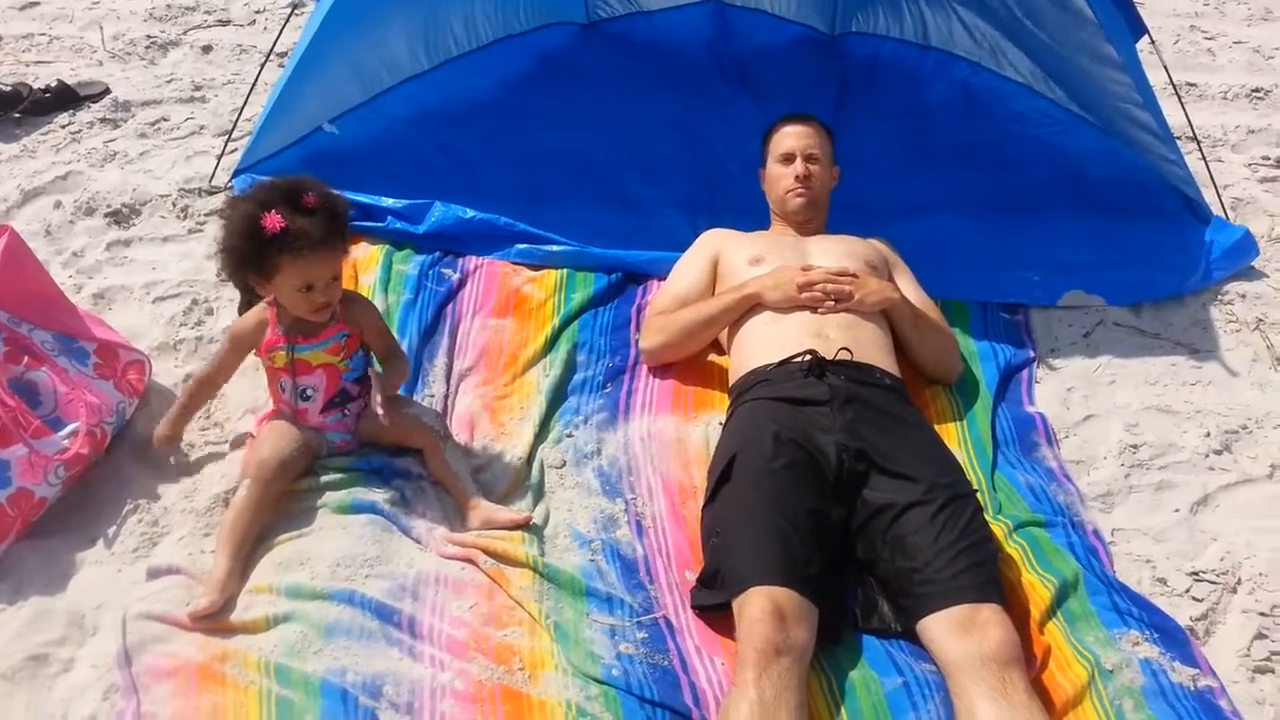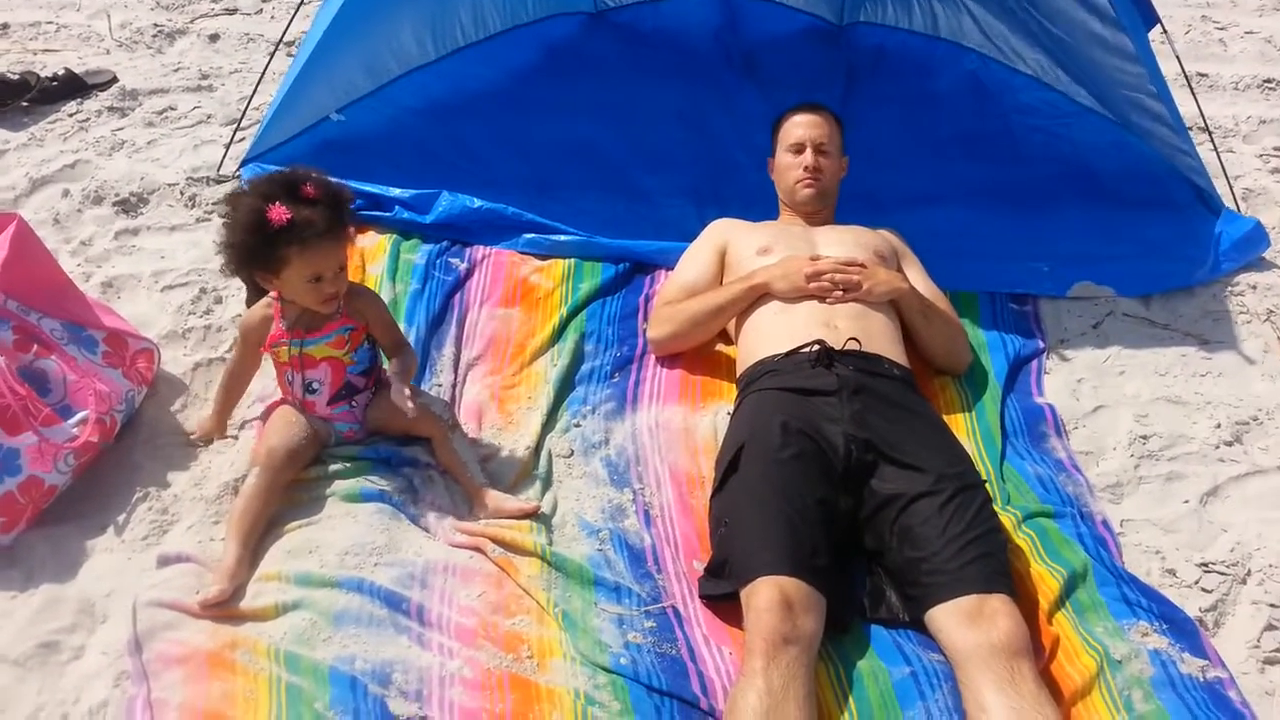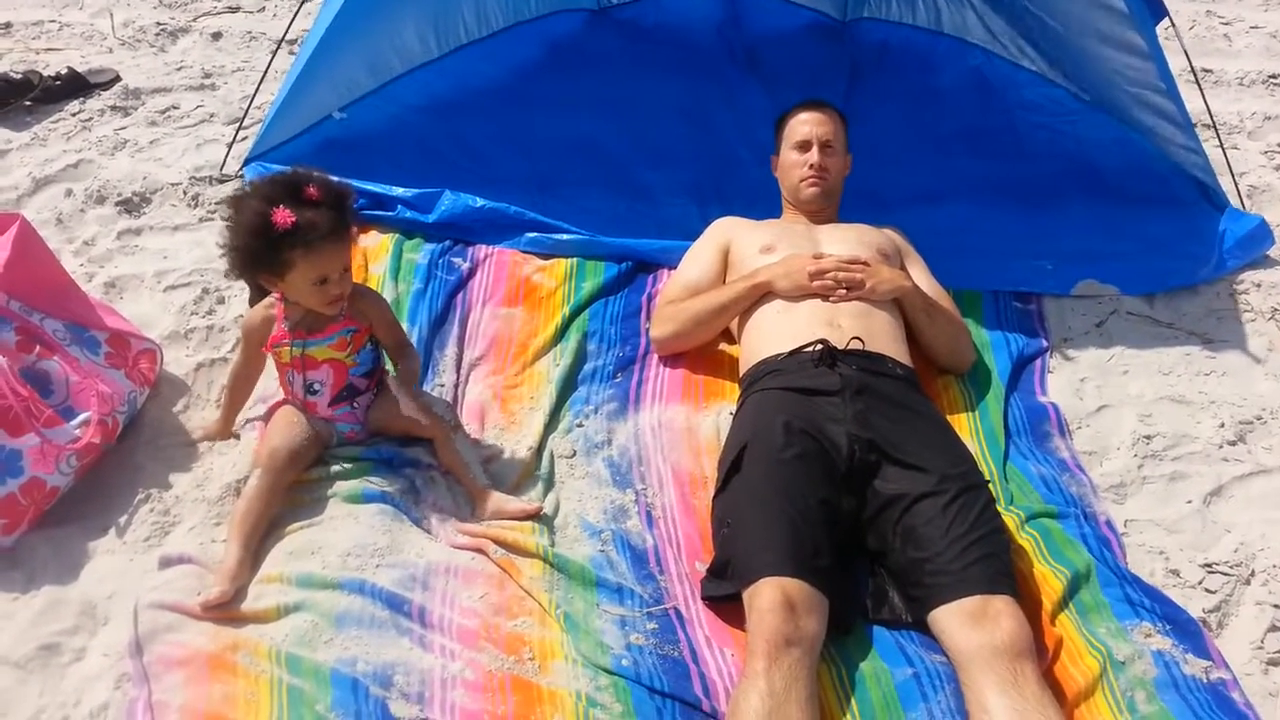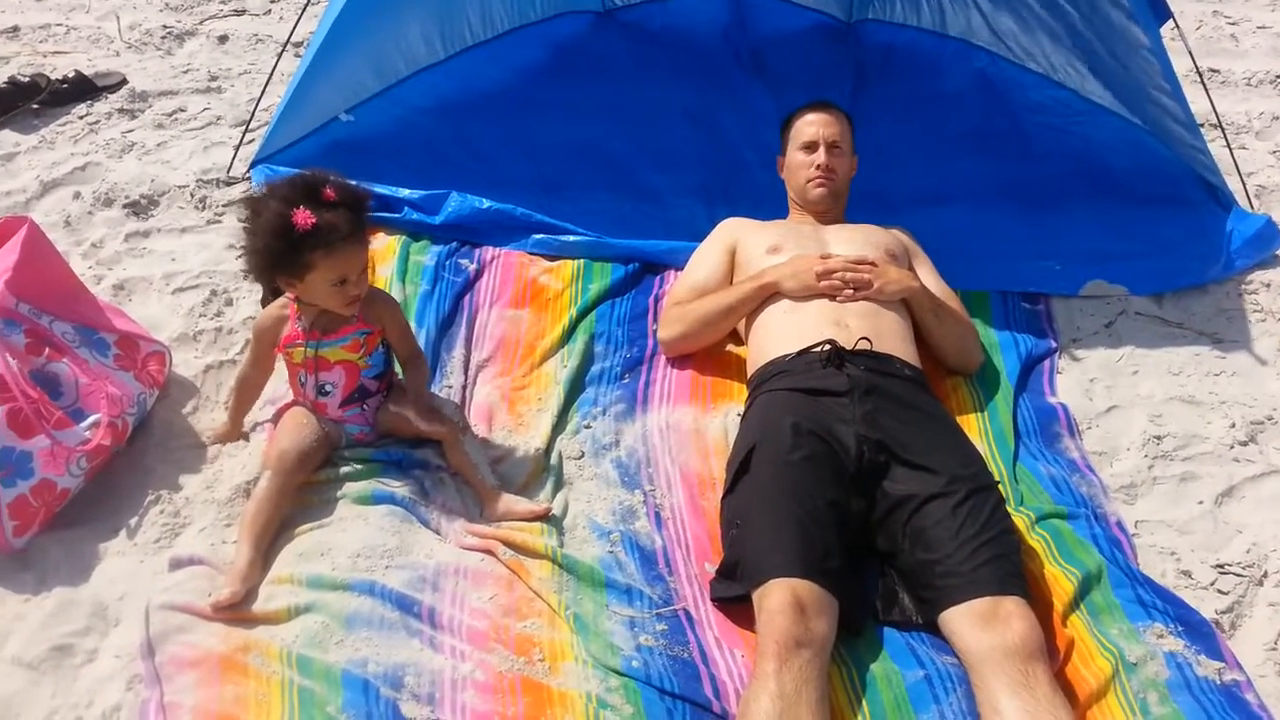
dt=0.2s
person 1, frame 1
left shoulder: (875, 251)
right shoulder: (723, 243)
left elbow: (949, 363)
right elbow: (654, 341)
left wrist: (890, 300)
right wrist: (757, 291)
left hip: (887, 415)
right hip: (775, 411)
left knee: (988, 644)
right knee: (770, 635)
person 1, frame 2
left shoulder: (884, 241)
right shoulder: (731, 232)
left elbow: (956, 354)
right elbow: (661, 330)
left wrist: (899, 289)
right wrist: (765, 281)
left hip: (896, 407)
right hip: (782, 403)
left knee: (997, 634)
right knee: (777, 625)
person 1, frame 3
left shoulder: (887, 240)
right shoulder: (734, 231)
left elbow: (960, 354)
right elbow: (664, 329)
left wrist: (902, 289)
right wrist: (768, 280)
left hip: (898, 406)
right hip: (786, 402)
left knee: (1000, 637)
right knee: (781, 627)
person 1, frame 4
left shoulder: (894, 240)
right shoulder: (740, 232)
left elbow: (968, 354)
right elbow: (672, 330)
left wrist: (910, 289)
right wrist: (775, 281)
left hip: (908, 406)
right hip: (793, 401)
left knee: (1011, 637)
right knee: (790, 628)
person 2, frame 1
left shoulder: (355, 310)
right shoulder: (255, 326)
left elbow: (395, 358)
right elbow: (213, 374)
left wrist: (387, 384)
right wrist: (174, 420)
left hip: (361, 412)
right hip: (296, 424)
left knee: (429, 430)
right knee: (260, 473)
left ankle: (475, 506)
right ankle: (224, 573)
person 2, frame 2
left shoulder: (362, 303)
right shoulder: (260, 321)
left elbow: (400, 349)
right elbow: (238, 372)
left wrist: (401, 378)
right wrist: (215, 421)
left hip: (371, 401)
right hip: (306, 415)
left knee: (438, 421)
right knee: (268, 462)
left ankle: (481, 493)
right ankle: (234, 560)
person 2, frame 3
left shoulder: (365, 303)
right shoulder: (262, 321)
left elbow: (402, 349)
right elbow: (244, 373)
left wrist: (406, 386)
right wrist: (223, 423)
left hip: (372, 402)
right hip: (307, 415)
left knee: (440, 421)
right knee: (271, 462)
left ankle: (483, 495)
right ankle: (235, 560)
person 2, frame 4
left shoulder: (379, 307)
right shoulder: (275, 321)
left elbow: (412, 357)
right elbow: (253, 375)
left wrist: (417, 401)
right wrist: (232, 425)
left hip: (382, 404)
right hip: (317, 416)
left knee: (449, 423)
right knee: (280, 464)
left ankle: (493, 498)
right ankle: (247, 561)
